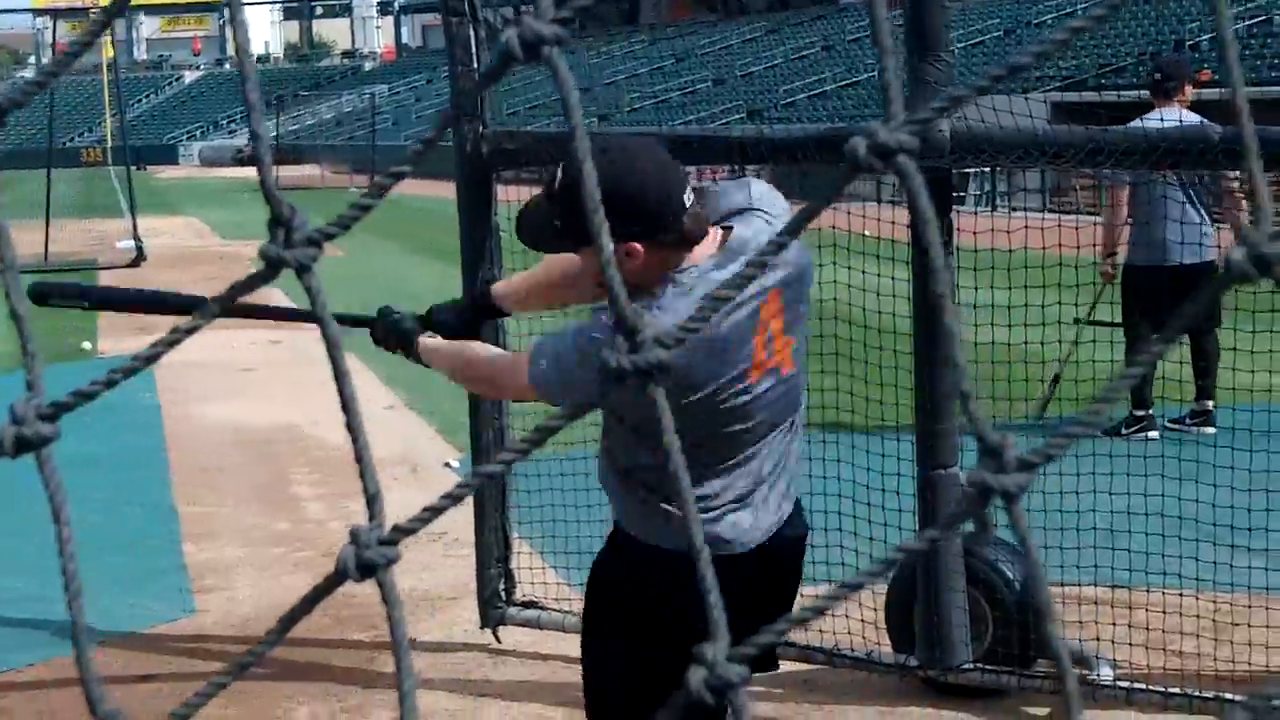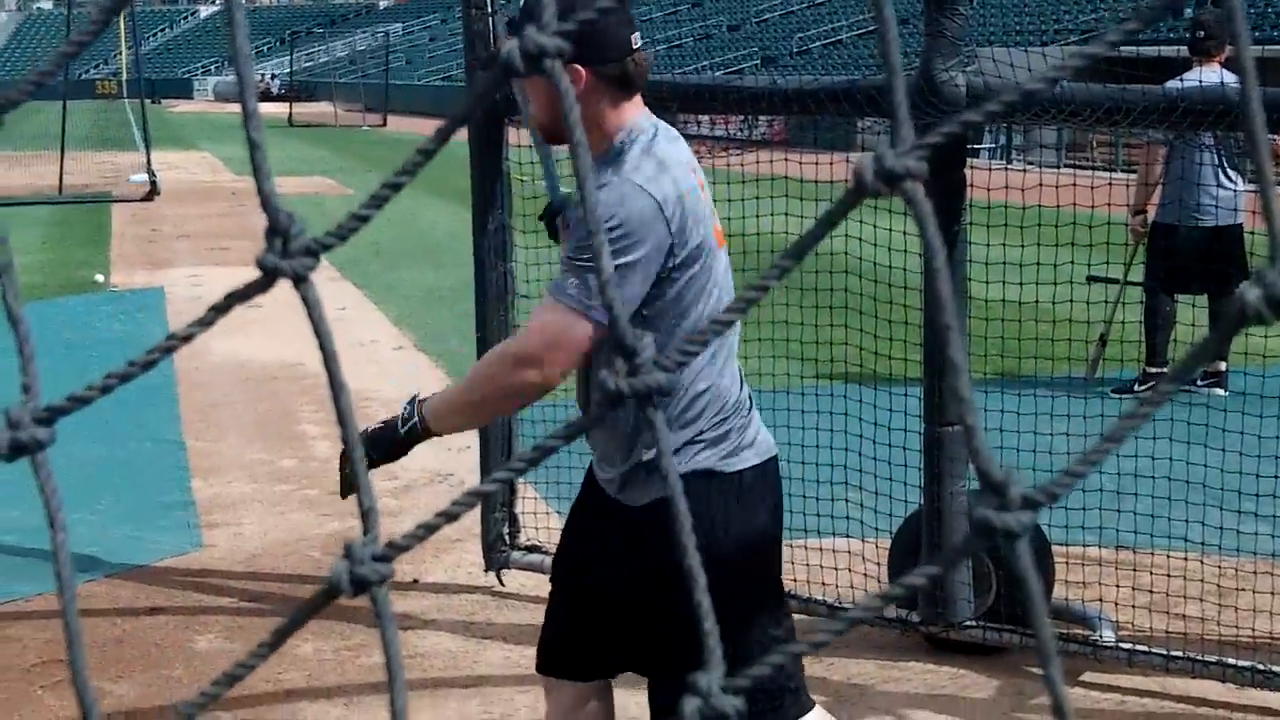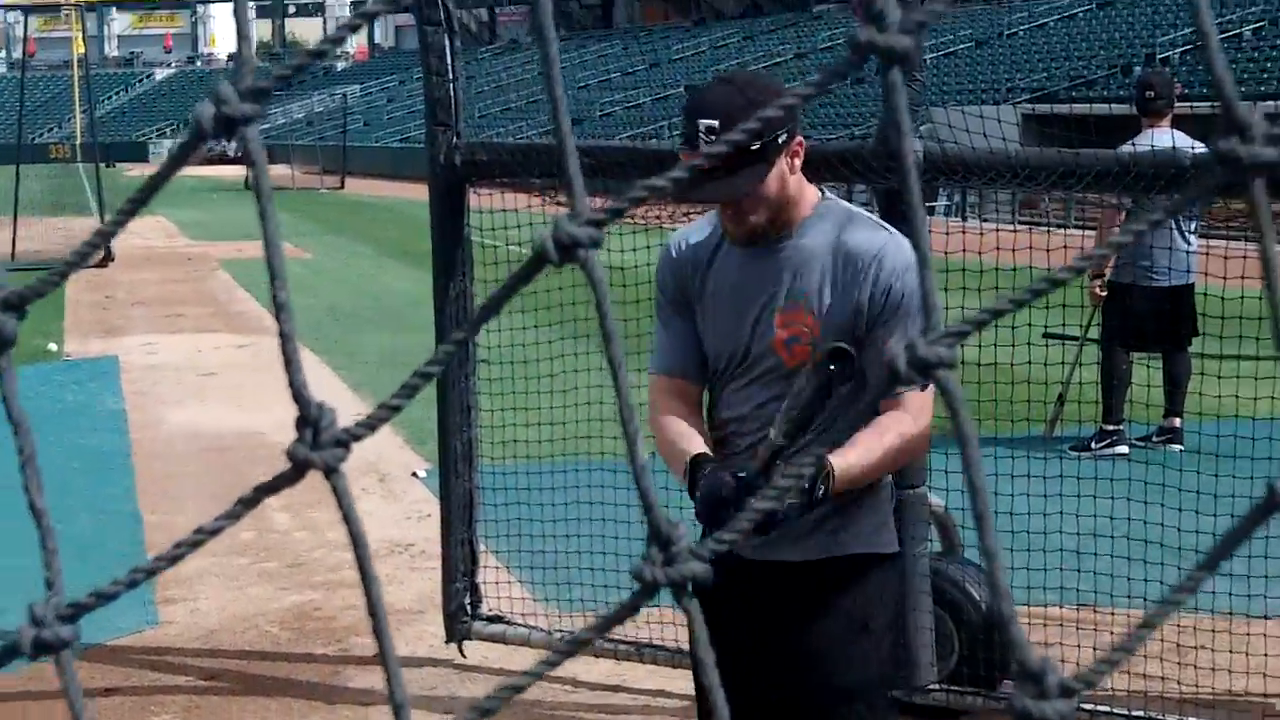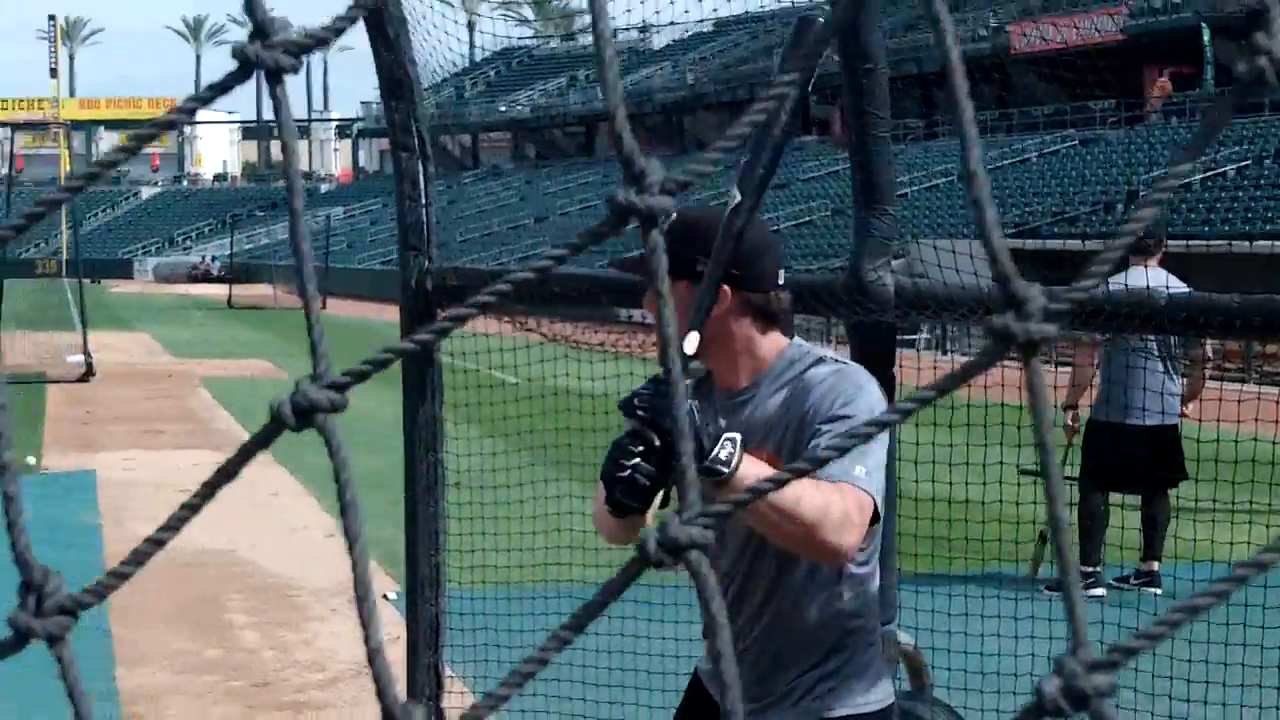
dt=1s
person 1, frame 1
left shoulder: (621, 347)
right shoulder: (762, 210)
left elbow: (517, 377)
right elbow: (603, 264)
left wrist: (419, 343)
right wrist: (484, 302)
left hip: (670, 563)
person 1, frame 2
left shoulder: (630, 194)
right shoulder: (645, 151)
left elbow: (539, 362)
left wrist: (413, 422)
right wrist: (573, 219)
left hip: (706, 489)
right hip: (626, 479)
person 1, frame 3
left shoulder: (877, 256)
right shoulder: (687, 256)
left elbow: (913, 416)
right elbow: (670, 400)
left wrist: (816, 479)
right wrist: (703, 471)
left hip: (840, 561)
right hip: (729, 556)
person 1, frame 4
left shoulder: (837, 389)
right shoulder: (679, 397)
left elbow: (838, 532)
right elbow: (611, 526)
left wrist: (713, 453)
right wrist: (622, 496)
person 2, frame 1
left shoulder: (1133, 133)
left elbow: (1118, 199)
right elbow: (1233, 194)
left wrist: (1110, 252)
left hip: (1149, 253)
right hip: (1200, 250)
left knee: (1140, 332)
right knee: (1203, 329)
left ankle: (1141, 415)
right ankle: (1204, 409)
person 2, frame 2
left shoulder: (1173, 90)
right shoulder: (1243, 90)
left elbow: (1154, 156)
left wrist: (1138, 209)
left hip: (1179, 213)
right hip: (1227, 211)
left knee: (1160, 289)
right knee: (1224, 291)
left ankle: (1155, 372)
right ankle: (1217, 371)
person 2, frame 3
left shoulder: (1129, 153)
right shoulder: (1196, 151)
left elbow: (1112, 220)
left wrist: (1096, 271)
left hip: (1135, 272)
right hip: (1182, 270)
left knee: (1116, 347)
right knee: (1176, 348)
left ankle: (1112, 431)
right ankle: (1172, 426)
person 2, frame 4
left shoulder: (1109, 289)
right shoulder: (1182, 292)
left elbow: (1087, 355)
right elbow: (1199, 357)
left wrist: (1071, 404)
right wrist: (1189, 397)
left hip: (1115, 412)
right hip: (1164, 412)
left knee: (1093, 487)
right knee: (1156, 490)
left ankle: (1089, 572)
right ankle: (1150, 569)
